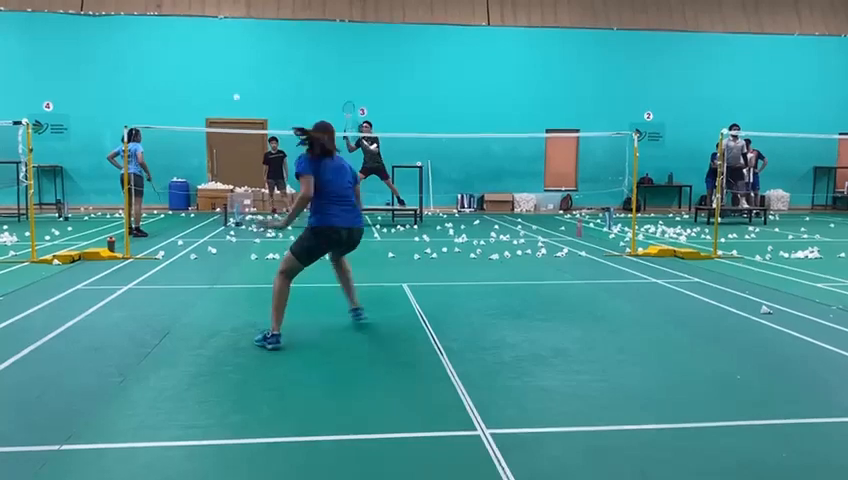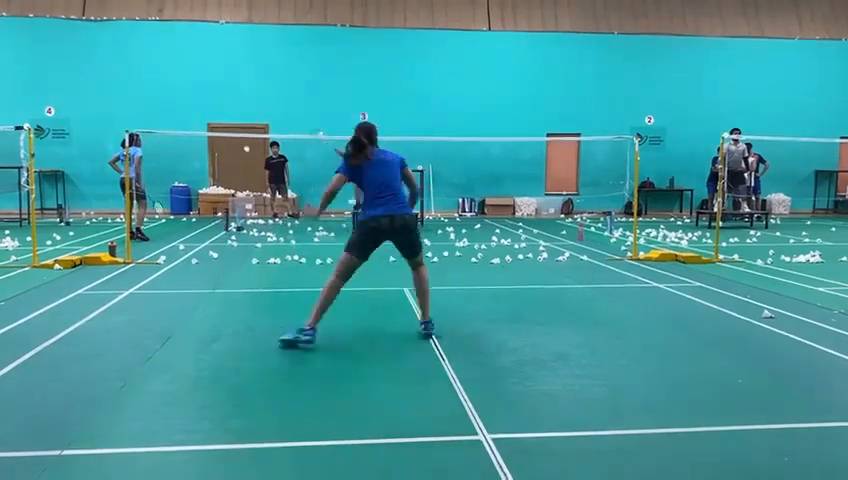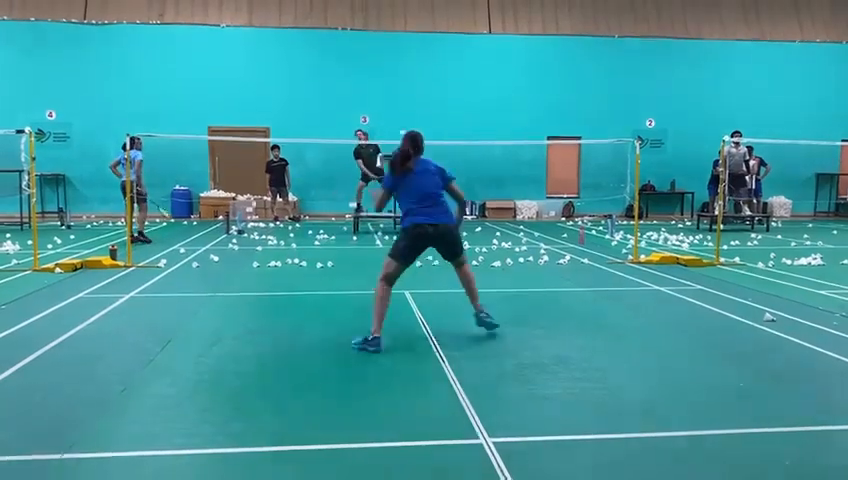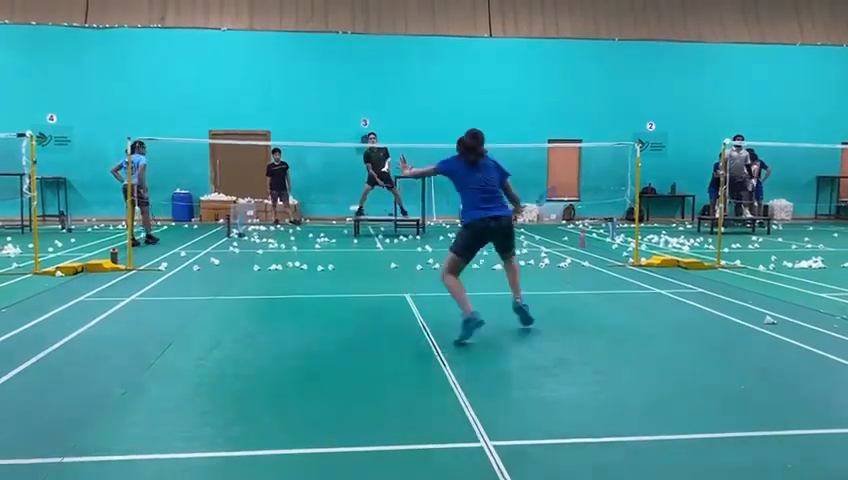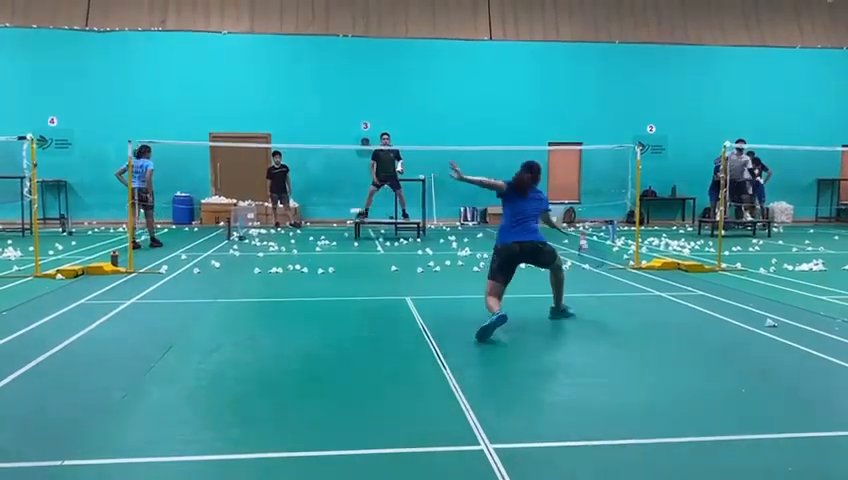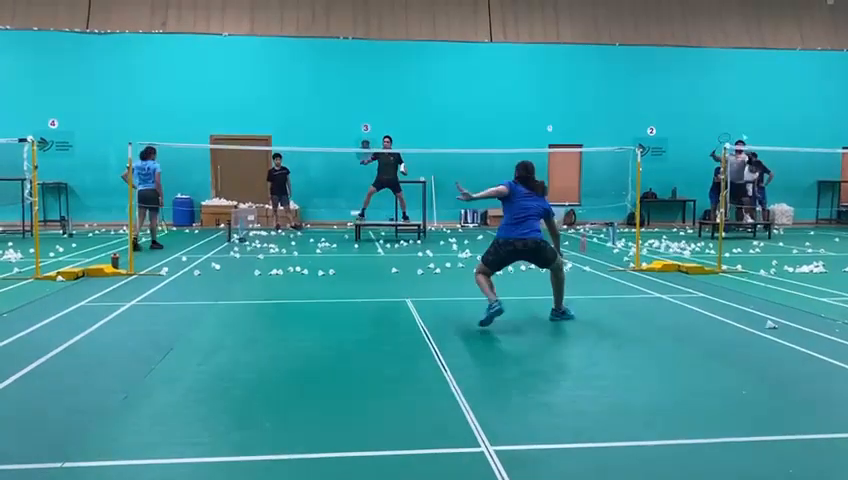
dt=0.2s
person 1, frame 1
left shoulder: (307, 160)
right shoulder: (345, 164)
left elbow: (307, 195)
left wrist: (285, 222)
left hip: (325, 229)
right hip: (355, 229)
left knee: (284, 275)
right knee: (337, 258)
left ankle: (274, 334)
right ankle: (356, 308)
person 1, frame 2
left shoulder: (351, 162)
right shoulder: (395, 157)
left elbow: (331, 190)
right elbow: (415, 190)
left wrist: (318, 211)
left hip: (372, 222)
right hip: (405, 220)
left knee: (339, 276)
right knee: (418, 266)
left ankle: (309, 329)
right ankle: (426, 322)
person 1, frame 3
left shoulder: (395, 172)
right shoulder: (436, 168)
left elbow: (379, 206)
right elbow: (461, 198)
right wrist: (459, 219)
left hip: (414, 230)
right hip: (444, 227)
left knee: (385, 281)
right knee: (461, 265)
left ankle: (375, 337)
right ankle: (480, 313)
person 1, frame 4
left shoulder: (453, 163)
right shoulder: (494, 164)
left elbow: (418, 173)
right elbow: (513, 197)
left wrist: (406, 171)
right wrist: (517, 209)
left hip: (475, 224)
right hip: (503, 221)
left knee: (448, 275)
right knee: (509, 259)
left ankle: (470, 316)
right ankle: (518, 301)
person 1, frame 5
left shoulder: (511, 188)
right shoulder: (541, 197)
left elbow: (491, 183)
right elbow: (548, 221)
left wrist: (463, 177)
right wrist: (558, 226)
left hip: (506, 248)
right hip: (534, 244)
left knee: (491, 297)
right knee: (557, 265)
left ankle: (498, 314)
right ankle: (558, 309)
person 1, frame 6
left shoulder: (510, 187)
right shoulder: (543, 200)
left elbow: (497, 191)
right elbow: (554, 231)
left wrist: (473, 197)
right wrist: (558, 251)
left hip: (506, 243)
right hip: (535, 244)
left knee: (481, 273)
right knee: (558, 266)
left ankle: (493, 303)
right ankle: (558, 310)
